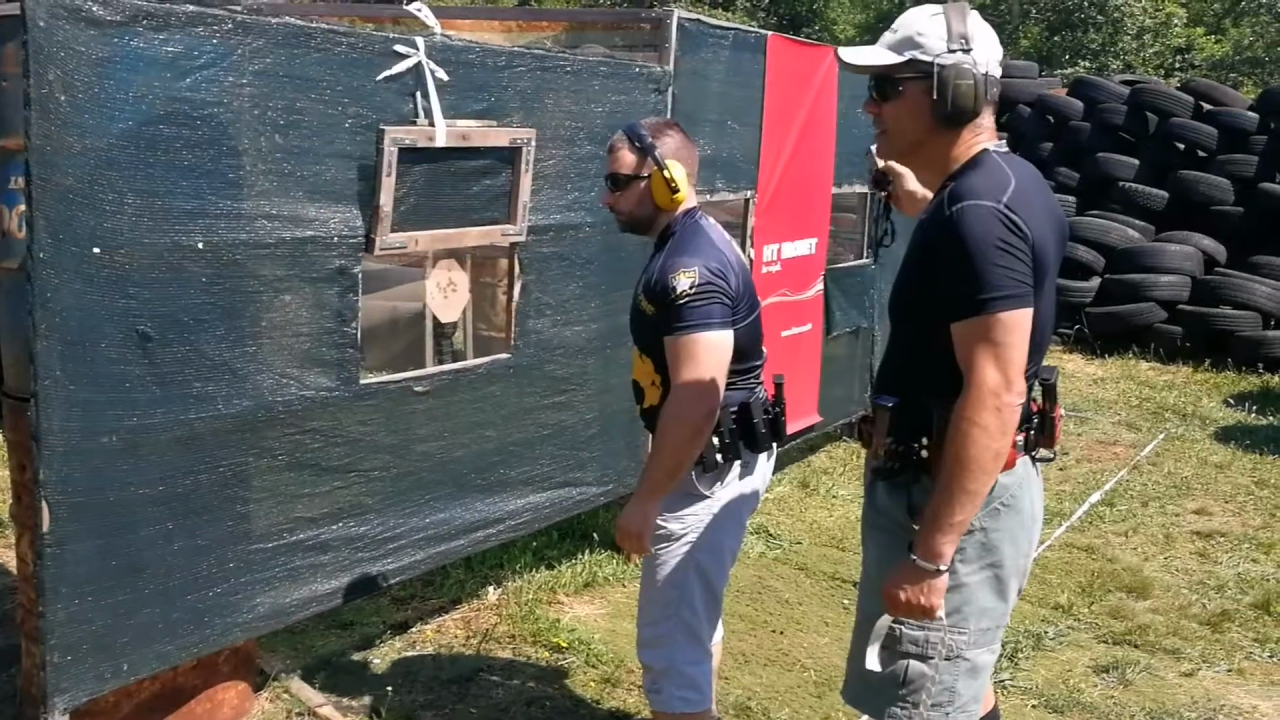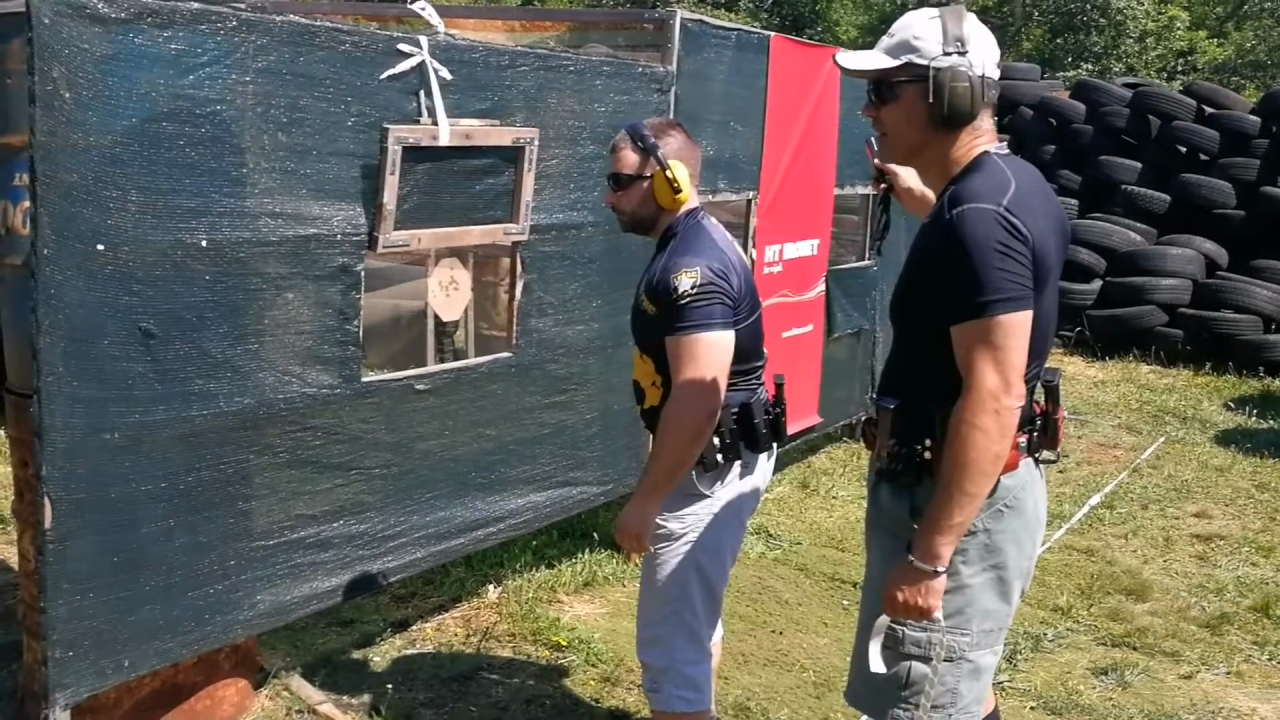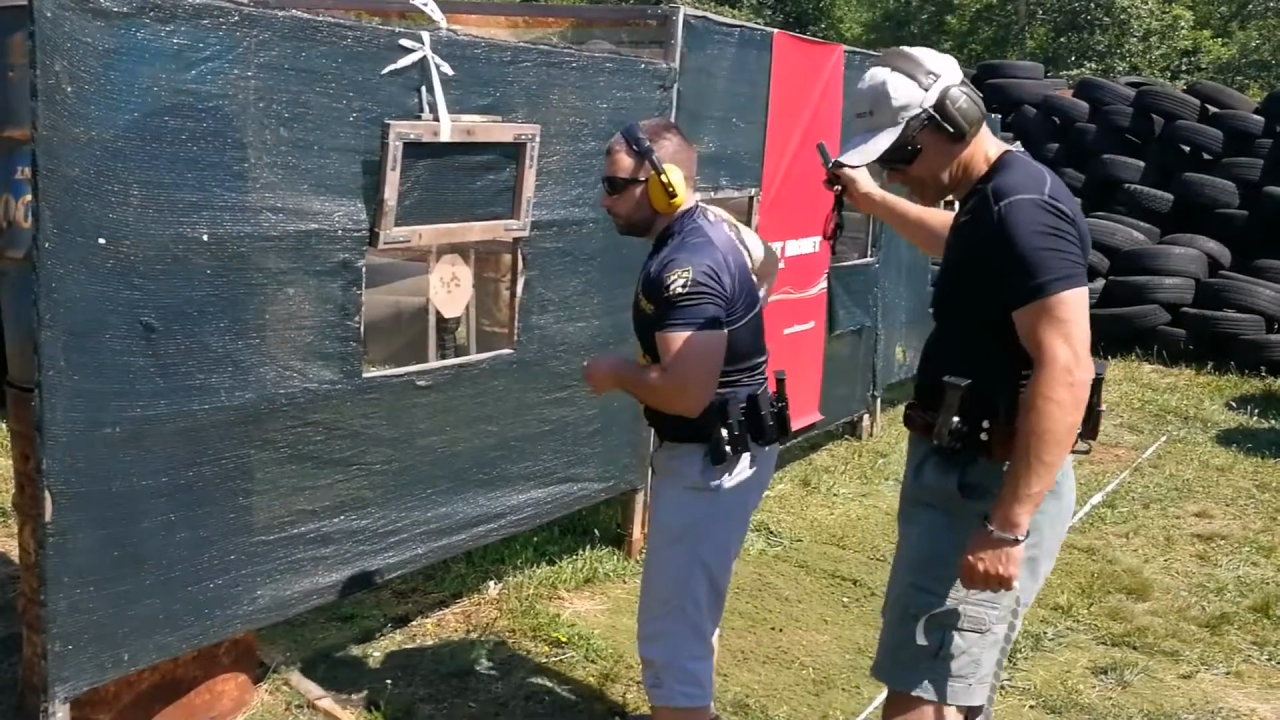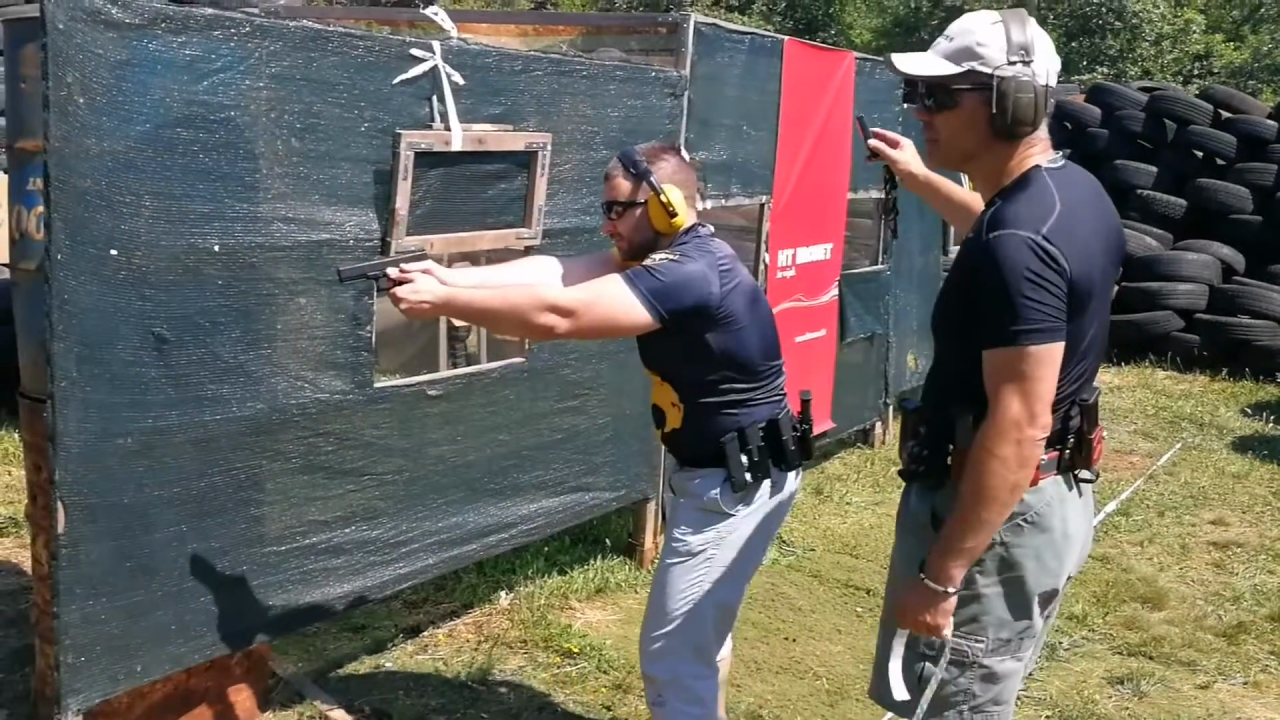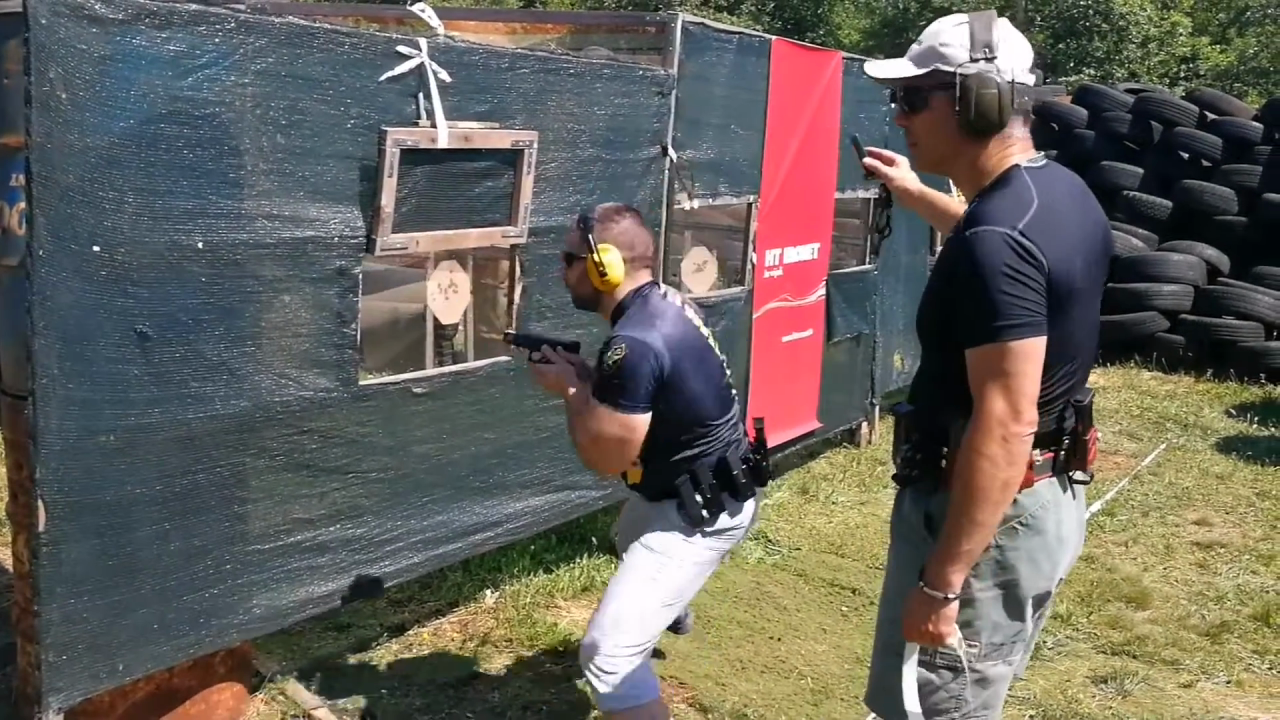
dt=1s
person 1, frame 1
left shoulder: (975, 211)
right shoulder: (1004, 181)
left elbow: (996, 395)
left wrist: (931, 554)
right wrist: (920, 203)
left hip: (951, 498)
right hip: (959, 485)
person 1, frame 2
left shoulder: (977, 216)
right shoulder: (1009, 183)
left elbow: (995, 398)
left wrist: (928, 555)
right wrist: (923, 200)
left hip: (954, 502)
right hip: (963, 489)
person 1, frame 3
left shoulder: (1022, 210)
right shoulder: (993, 198)
left elbow: (1065, 373)
left wrist: (1007, 527)
right wrist: (875, 201)
left hip: (989, 482)
right hip: (961, 469)
person 1, frame 4
left shoulder: (1018, 242)
right shoulder: (1073, 191)
left elbow: (1018, 427)
left wrist: (939, 574)
right wrist: (921, 179)
left hip: (997, 511)
right hip: (1048, 495)
person 1, frame 5
left shoulder: (996, 237)
right shoulder: (1059, 191)
left elbow: (1005, 424)
left wrist: (940, 581)
right wrist: (916, 194)
left hip: (989, 512)
right hip: (1042, 497)
person 2, frame 1
left shoulder: (690, 266)
right shoulder: (689, 245)
left elbow: (696, 401)
left wrist: (644, 501)
right wrist: (656, 484)
left hip: (708, 466)
right hip: (710, 460)
left knee: (671, 636)
right knee: (694, 613)
person 2, frame 2
left shoulder: (692, 266)
right shoulder: (691, 245)
left elbow: (698, 401)
left wrist: (644, 501)
left hip: (709, 467)
right hip: (709, 461)
left knee: (670, 639)
right knee: (693, 615)
person 2, frame 3
left shoulder: (688, 264)
right shoulder: (703, 230)
left elbow: (685, 391)
left wrist: (616, 373)
left hip: (710, 459)
right hip: (713, 451)
left knee: (672, 630)
right knee: (690, 606)
person 2, frame 4
left shoulder: (689, 272)
right shoulder: (665, 256)
left elbow: (559, 314)
right elbow: (555, 273)
left wrist: (442, 302)
right wrist: (448, 276)
left hip: (737, 482)
right hip: (710, 470)
left knee: (673, 650)
right knee: (700, 617)
person 2, frame 5
left shoulder: (637, 343)
right shoulder: (658, 302)
left elbow: (606, 457)
left wrist: (569, 388)
right wrist: (582, 376)
left hip: (700, 513)
right hip: (685, 492)
left knee: (609, 656)
right knee: (633, 540)
right ankle: (666, 608)
